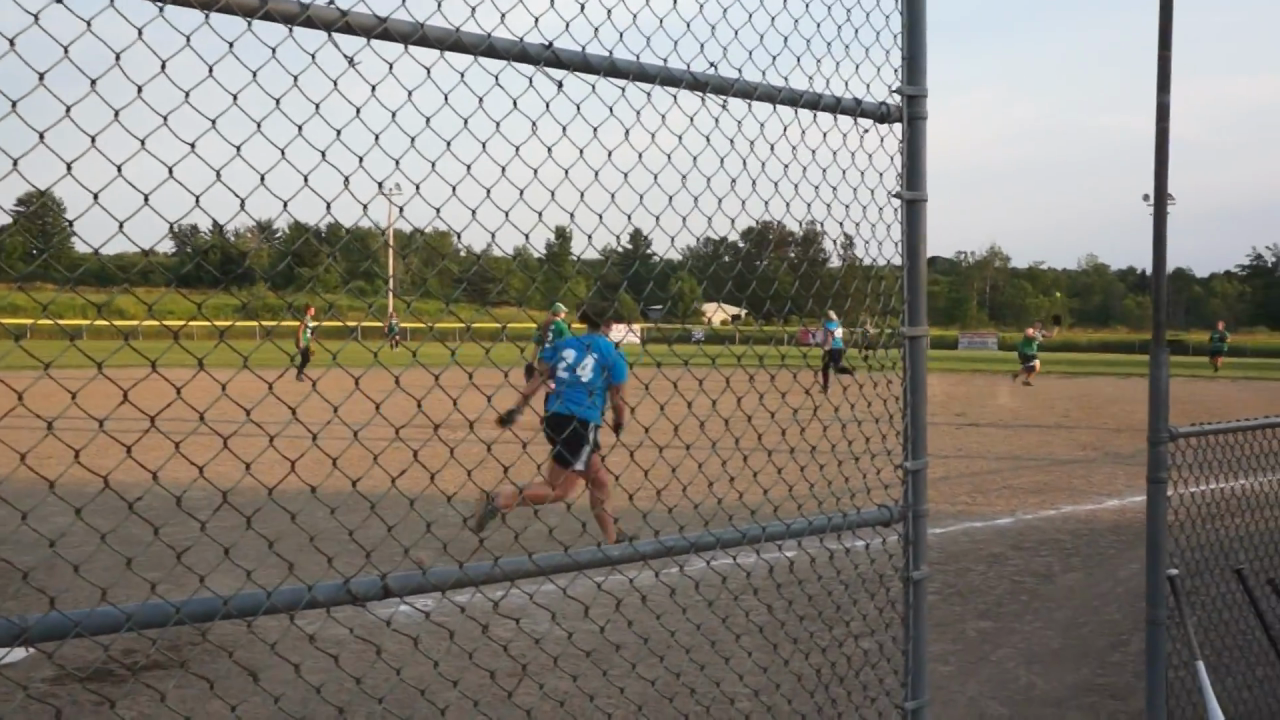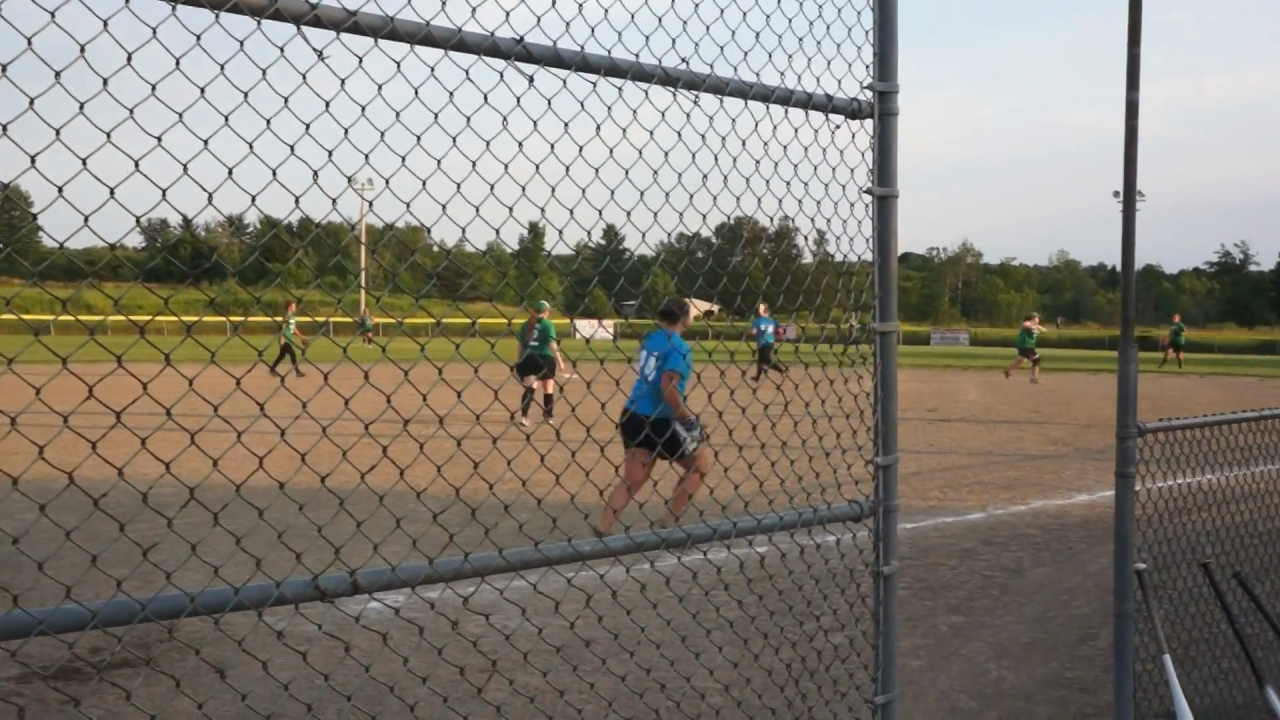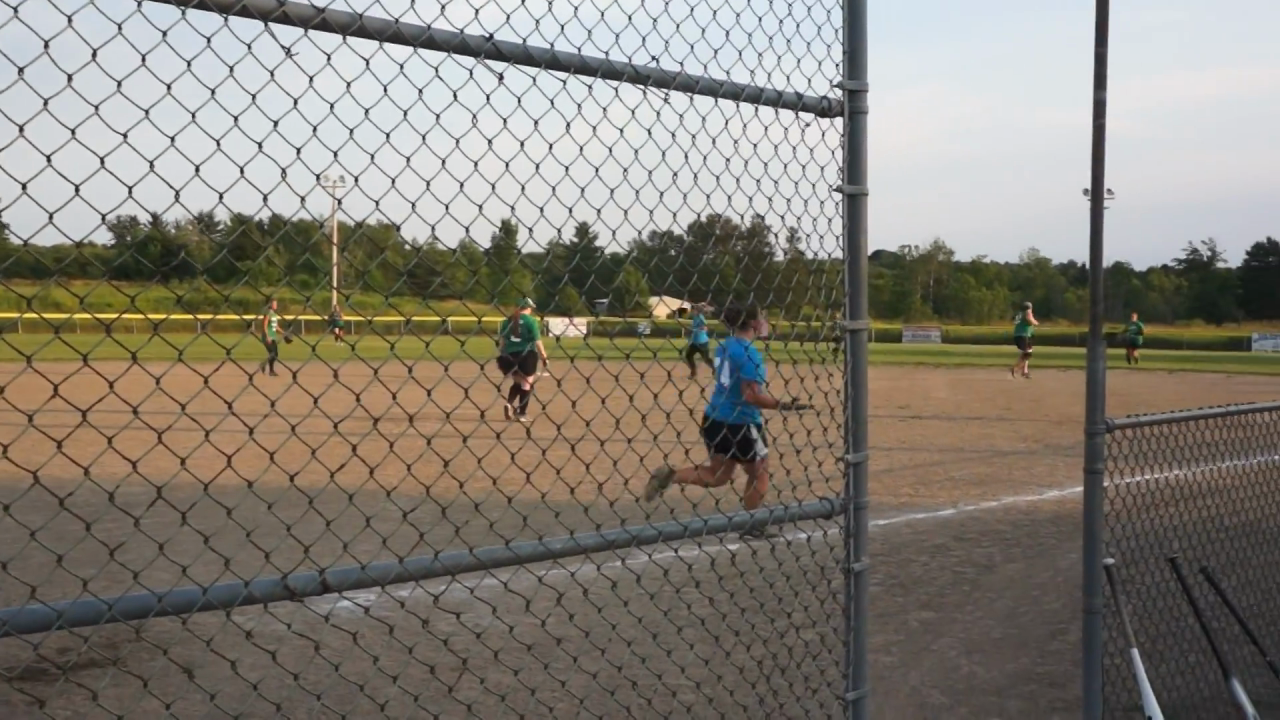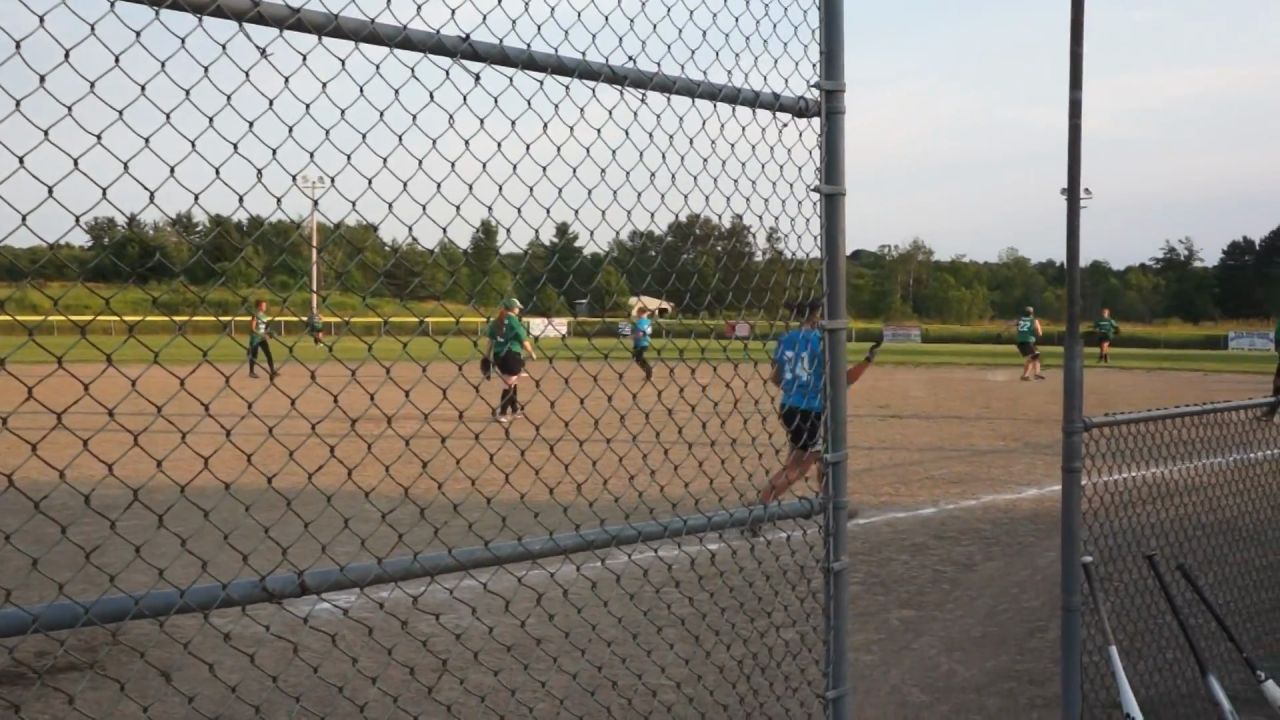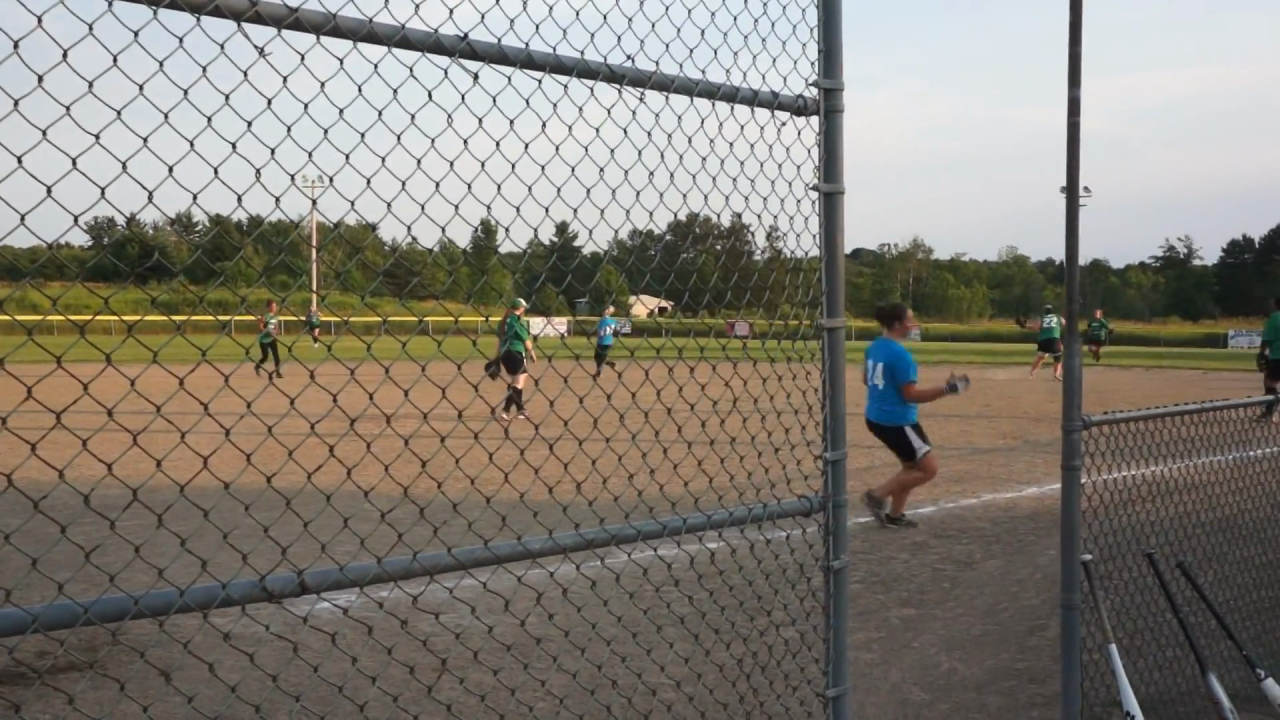
dt=0.2s
person 1, frame 1
left shoulder: (562, 344)
right shoulder: (613, 354)
left elbow: (538, 377)
right elbow: (617, 399)
left wrist: (517, 408)
right wrist: (620, 421)
left hip: (555, 418)
right hip: (579, 424)
left knee: (601, 480)
right knee: (558, 490)
left ankle: (610, 539)
right ankle: (498, 502)
person 1, frame 2
left shoulder: (650, 339)
right shoulder: (678, 347)
right elbow: (667, 388)
right wrist: (689, 419)
left hip: (635, 415)
right hip: (661, 420)
left knee: (633, 481)
right knee: (700, 464)
left ankle: (602, 532)
right ankle: (670, 520)
person 1, frame 3
left shoulder: (724, 346)
right shoulder: (748, 354)
right elbow: (751, 396)
right wrist: (783, 405)
left hip: (715, 420)
right hip: (739, 425)
left knee: (717, 476)
right knee: (759, 475)
left ankle: (670, 475)
right ankle: (749, 526)
person 1, frame 4
left shoulder: (786, 339)
right shoulder: (824, 343)
left elbow: (775, 377)
right elbow: (846, 379)
right wrist: (869, 359)
left hip: (791, 409)
right hip: (811, 411)
right knee: (795, 468)
person 1, frame 5
left shoulder: (875, 346)
right shoulder: (901, 354)
left elbow: (867, 380)
right elbow: (911, 394)
right wrist: (947, 389)
left hip: (877, 418)
right hip: (897, 422)
left knee: (912, 467)
right knee: (928, 469)
left ankle: (894, 515)
right ankle: (877, 495)
